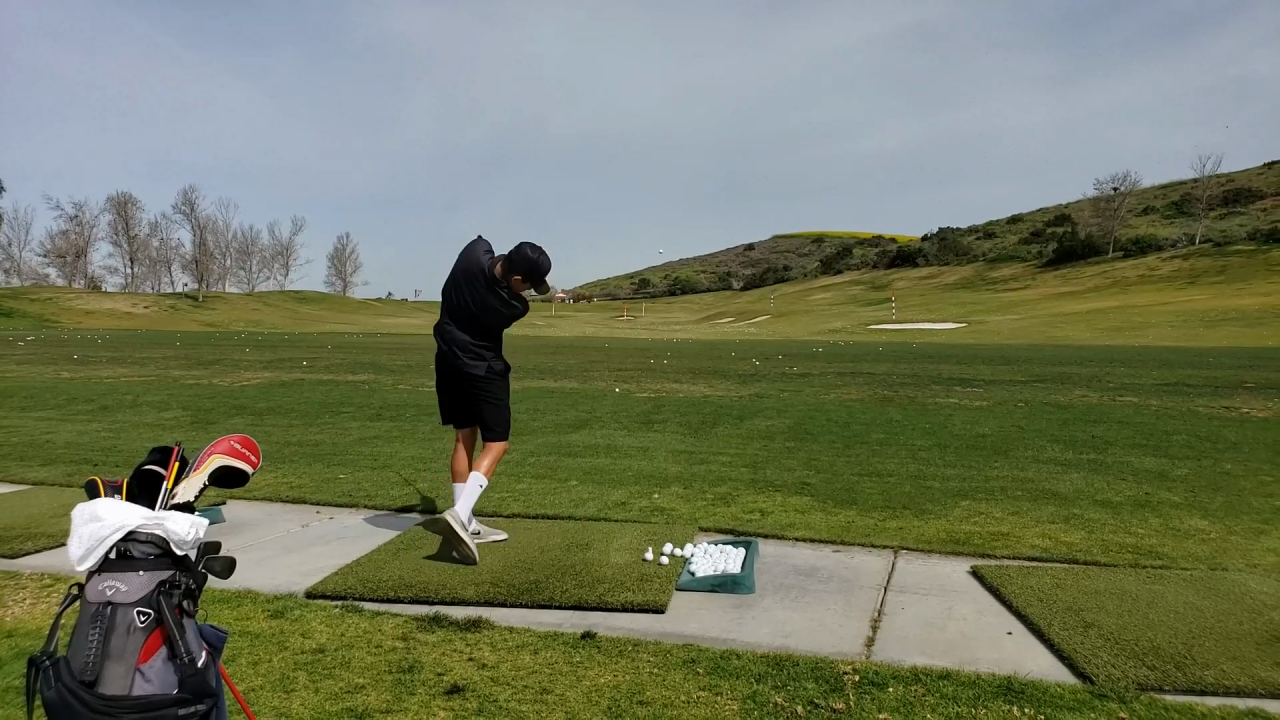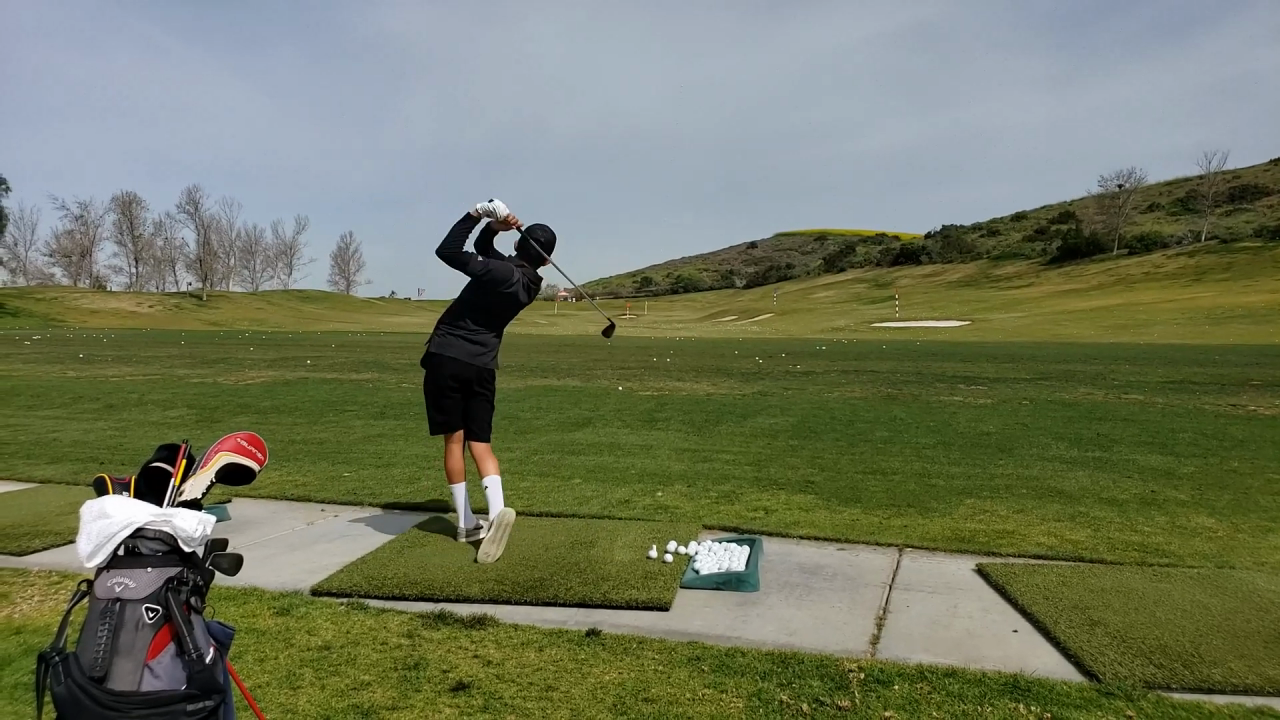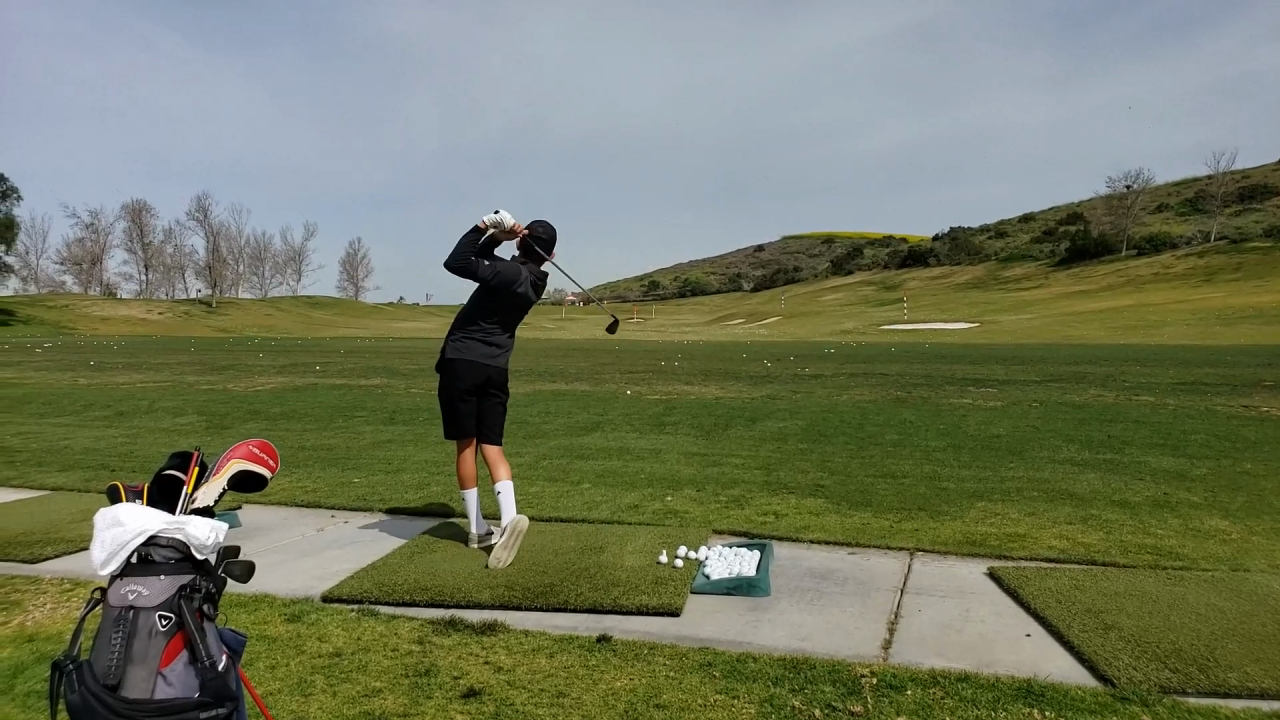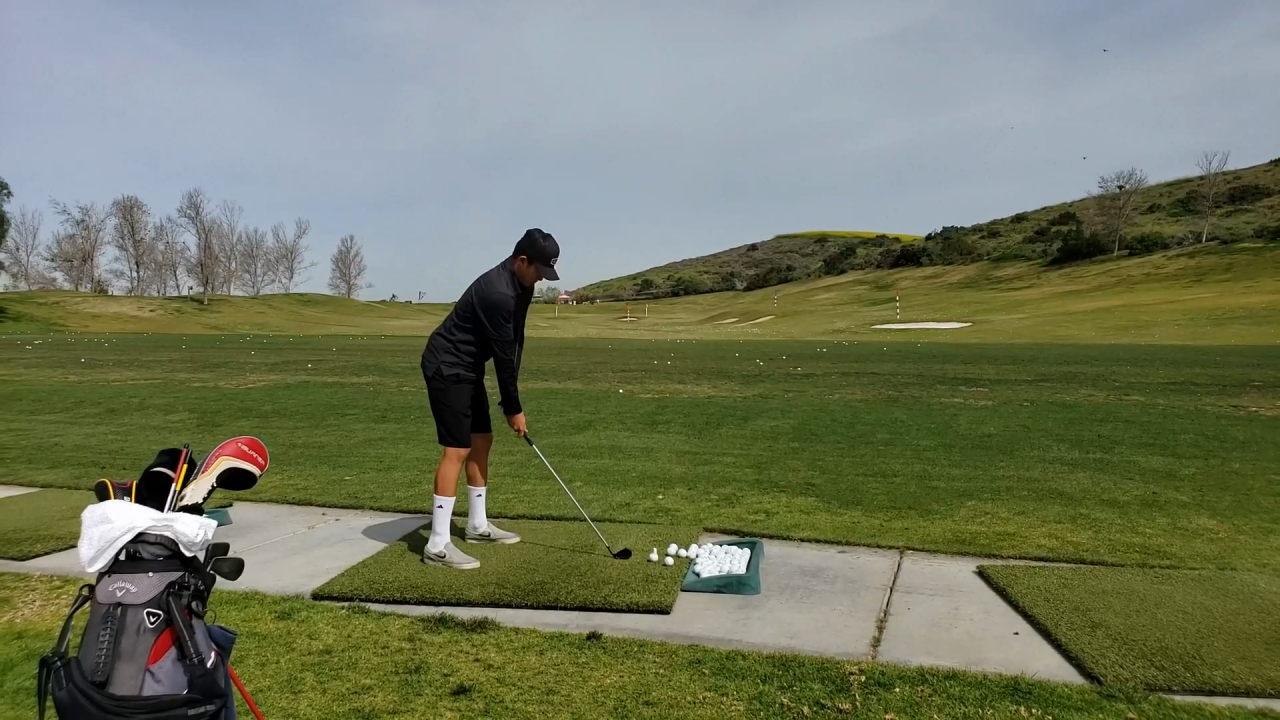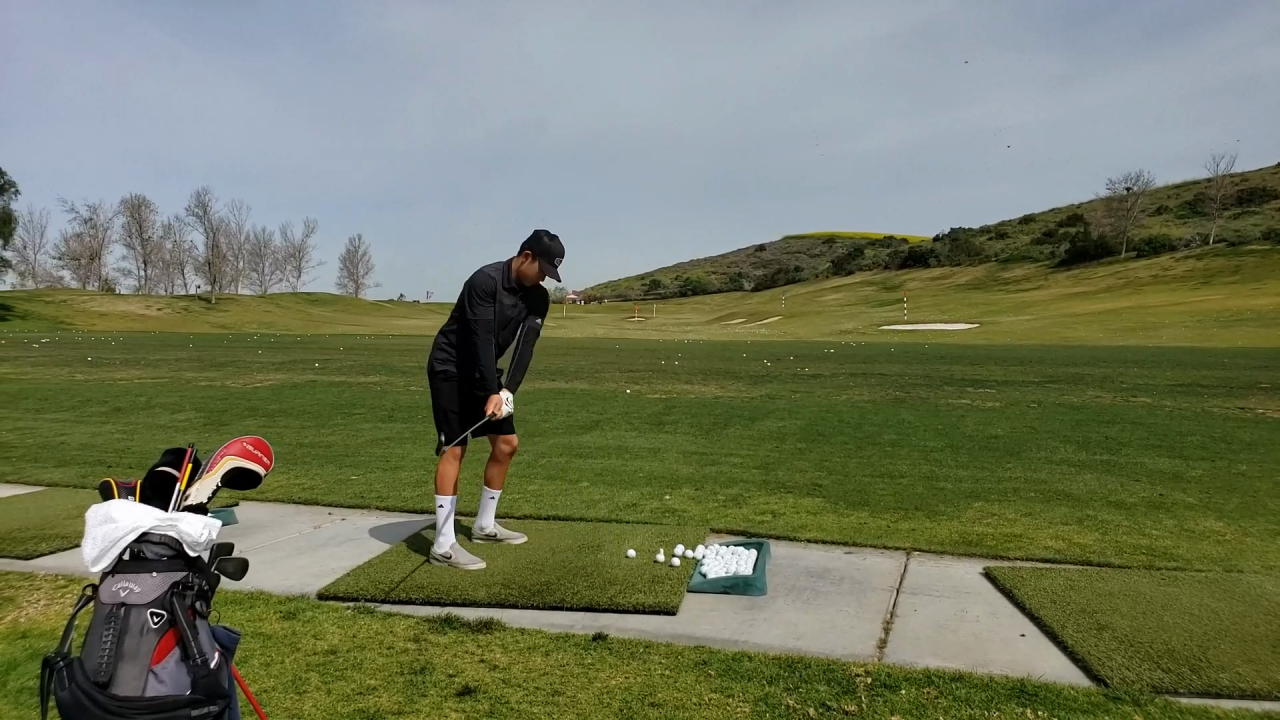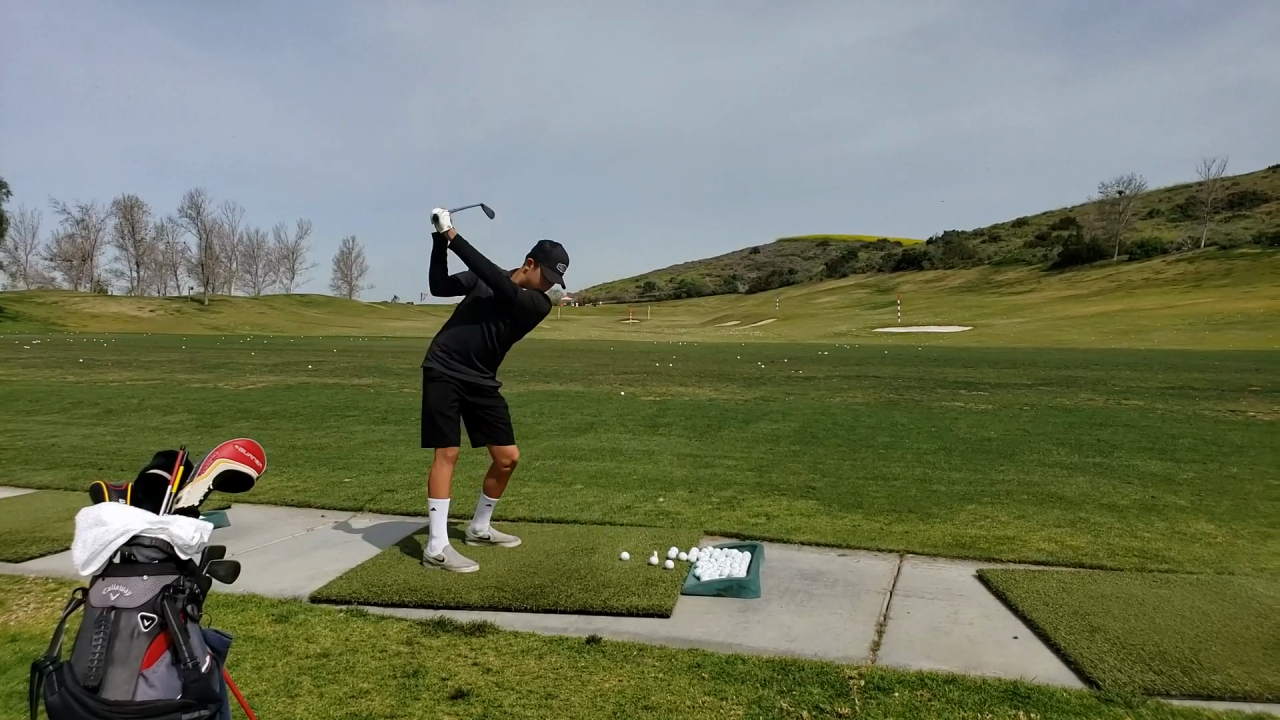
dt=0.4s
person 1, frame 1
left shoulder: (473, 252)
right shoulder: (516, 304)
left hip: (447, 357)
right hip: (483, 370)
left knee: (464, 438)
right knee: (495, 445)
left ankle: (465, 524)
right ankle: (461, 514)
person 1, frame 2
left shoulder: (502, 273)
right shoulder: (529, 285)
left elbow: (447, 251)
right elbow: (484, 249)
left wrist: (478, 214)
right wrist: (492, 223)
left hip: (446, 358)
right hip: (481, 366)
left knee: (453, 439)
right knee: (480, 442)
left ankle: (466, 522)
right ankle: (497, 511)
person 1, frame 3
left shoulder: (508, 274)
right shoulder: (533, 280)
left hip: (462, 364)
right hip: (494, 369)
left knee: (468, 445)
right knee: (491, 447)
left ankle: (478, 529)
right ankle: (509, 519)
person 1, frame 4
left shoulder: (521, 286)
right shoulder: (497, 293)
left elbow: (515, 343)
right elbow: (503, 354)
left wrist: (511, 402)
right wrist: (513, 408)
left hip: (468, 368)
right hip: (447, 367)
left knee: (481, 442)
right knee: (457, 450)
left ankle: (477, 525)
right ankle: (438, 544)
person 1, frame 5
left shoulder: (538, 300)
right shoulder: (485, 280)
left elbow: (525, 347)
right elbow: (481, 337)
left wrist: (508, 391)
right wrist: (492, 391)
left hip: (485, 374)
right hip: (449, 368)
left knee: (507, 445)
right knee: (453, 449)
left ankle: (485, 525)
right ankle: (443, 544)
person 1, frame 6
left shoulder: (539, 305)
right shoulder: (484, 276)
left elbow: (499, 283)
right elbow: (438, 287)
left wrist: (455, 236)
right wrist: (441, 237)
left hip: (480, 380)
right hip: (443, 371)
left knee: (507, 458)
right knee: (448, 451)
left ankle: (479, 528)
right ankle: (436, 547)
